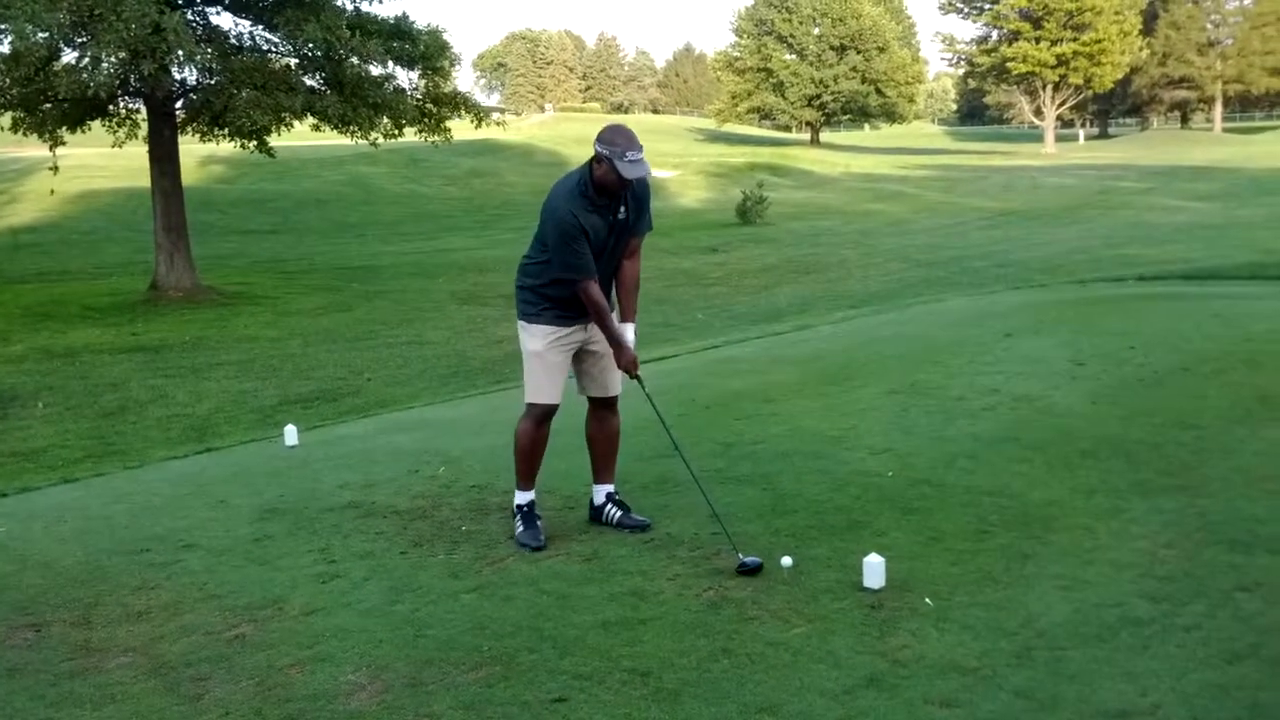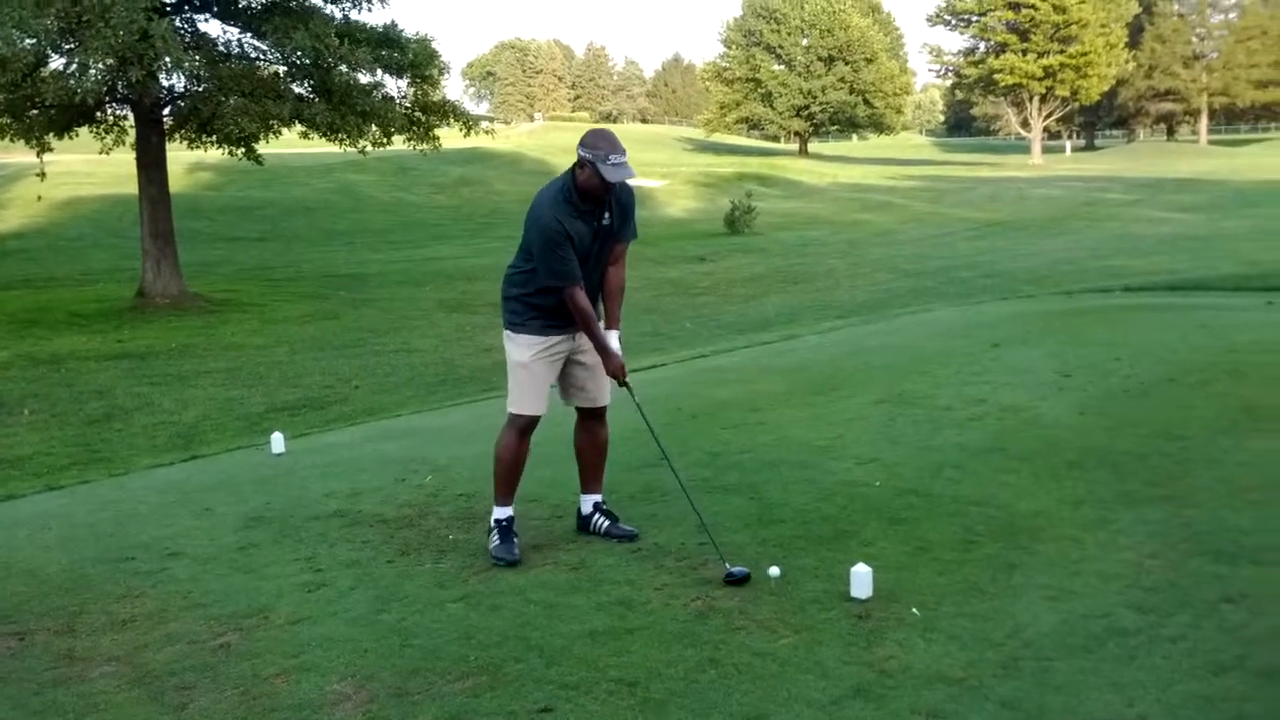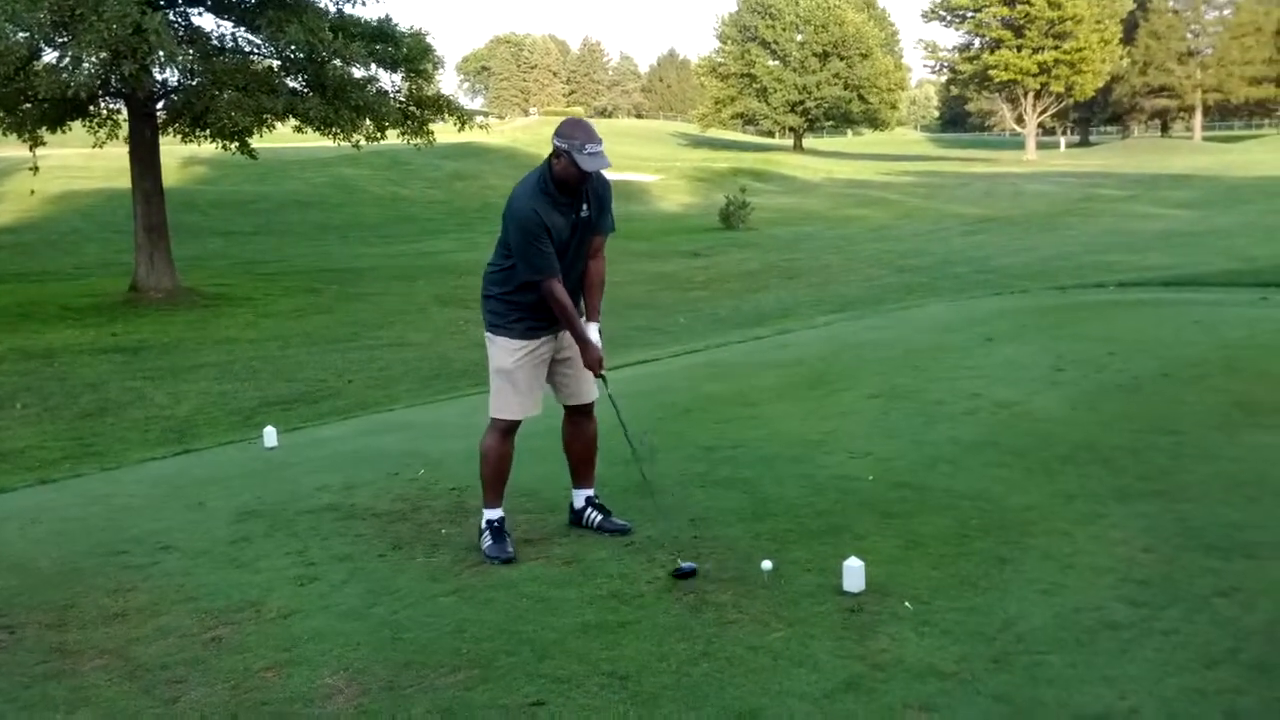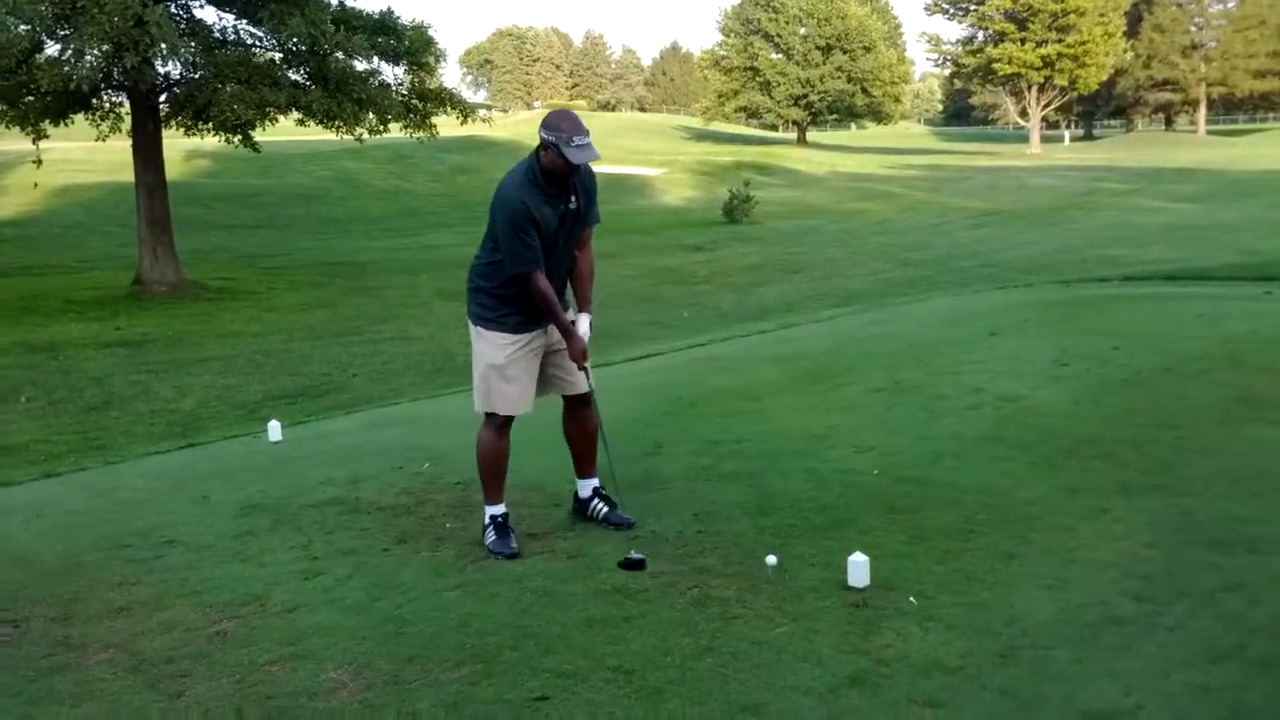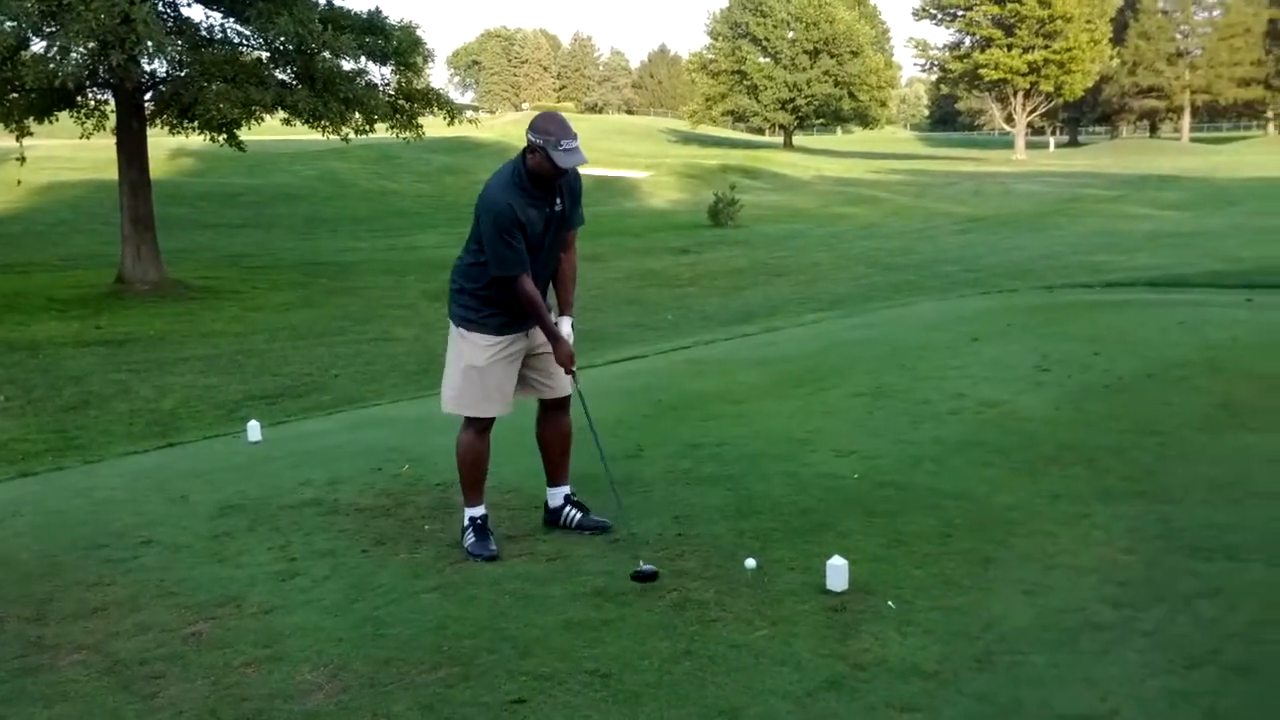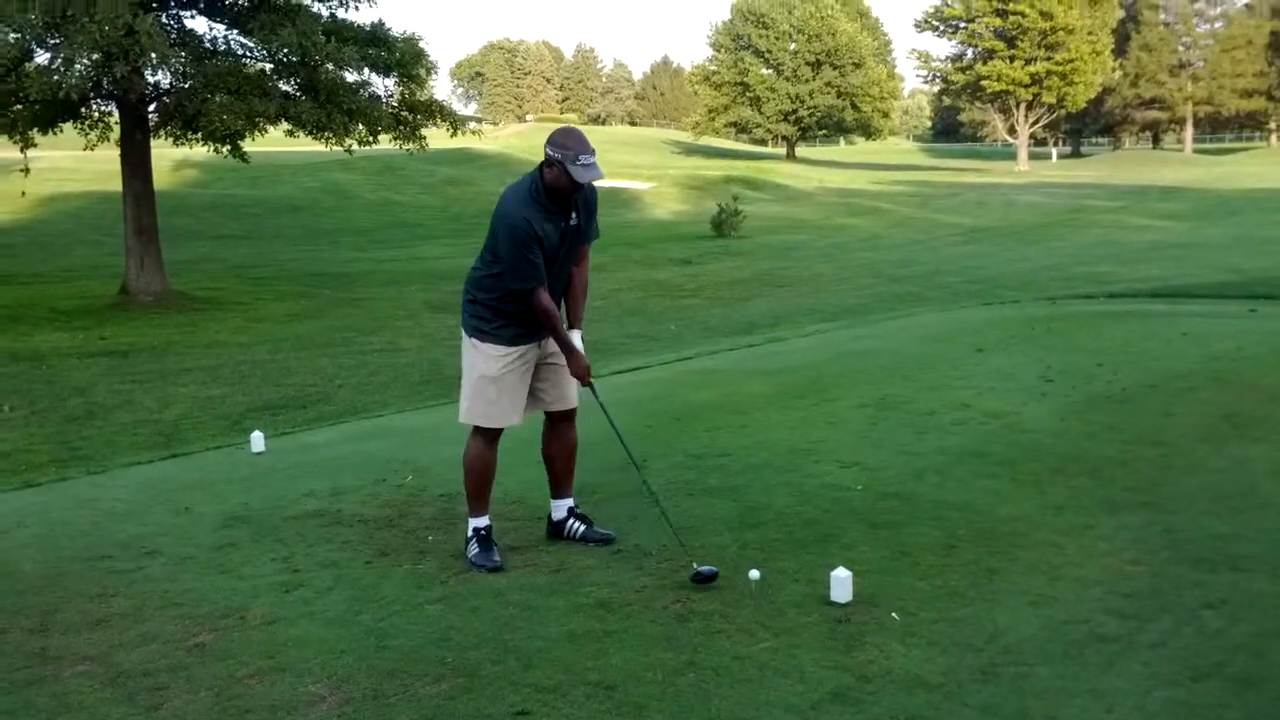
dt=0.2s
person 1, frame 1
left shoulder: (637, 190)
right shoulder: (565, 206)
left elbow: (629, 257)
right elbow: (585, 285)
left wrist: (628, 325)
right wrist: (618, 346)
left hip: (598, 309)
right hip: (547, 309)
left knee: (606, 401)
right knee: (542, 407)
left ankle: (603, 498)
right ankle: (524, 503)
person 1, frame 2
left shoulder: (621, 196)
right shoulder: (549, 213)
left elbow: (615, 264)
right elbow: (571, 291)
left wrist: (613, 330)
right wrist: (606, 352)
left hip: (584, 319)
right hip: (533, 320)
left knee: (594, 412)
right knee: (523, 419)
left ankle: (591, 508)
right ankle: (500, 519)
person 1, frame 3
left shoulder: (597, 188)
right shoulder: (527, 205)
left elbow: (594, 256)
right elbow: (548, 284)
left wrist: (594, 324)
right wrist: (583, 343)
left hip: (566, 316)
right hip: (515, 321)
left knee: (582, 408)
right knee: (506, 421)
left ankle: (584, 503)
right ankle: (491, 521)
person 1, frame 4
left shoulder: (583, 179)
right shoulder: (515, 197)
left elbow: (581, 248)
right elbow: (532, 277)
left wrist: (584, 315)
right wrist: (568, 335)
left hip: (554, 309)
right hip: (503, 314)
left knee: (580, 396)
right knee: (500, 415)
left ankle: (588, 494)
right ankle: (495, 517)
person 1, frame 5
left shoulder: (568, 181)
right shoulder: (500, 200)
left elbow: (565, 251)
right elbow: (519, 281)
left wrist: (566, 319)
right wrist: (554, 339)
left hip: (534, 312)
right hip: (484, 315)
left knee: (557, 403)
right knee: (479, 418)
left ankle: (559, 501)
right ankle: (474, 519)
person 1, frame 6
left shoulder: (584, 196)
right shoulder: (517, 213)
left elbow: (578, 265)
right elbow: (535, 294)
left wrist: (576, 332)
right wrist: (570, 351)
left hip: (546, 323)
right hip: (497, 326)
left knee: (563, 415)
right knee: (488, 427)
left ankle: (563, 514)
right ankle: (478, 529)
